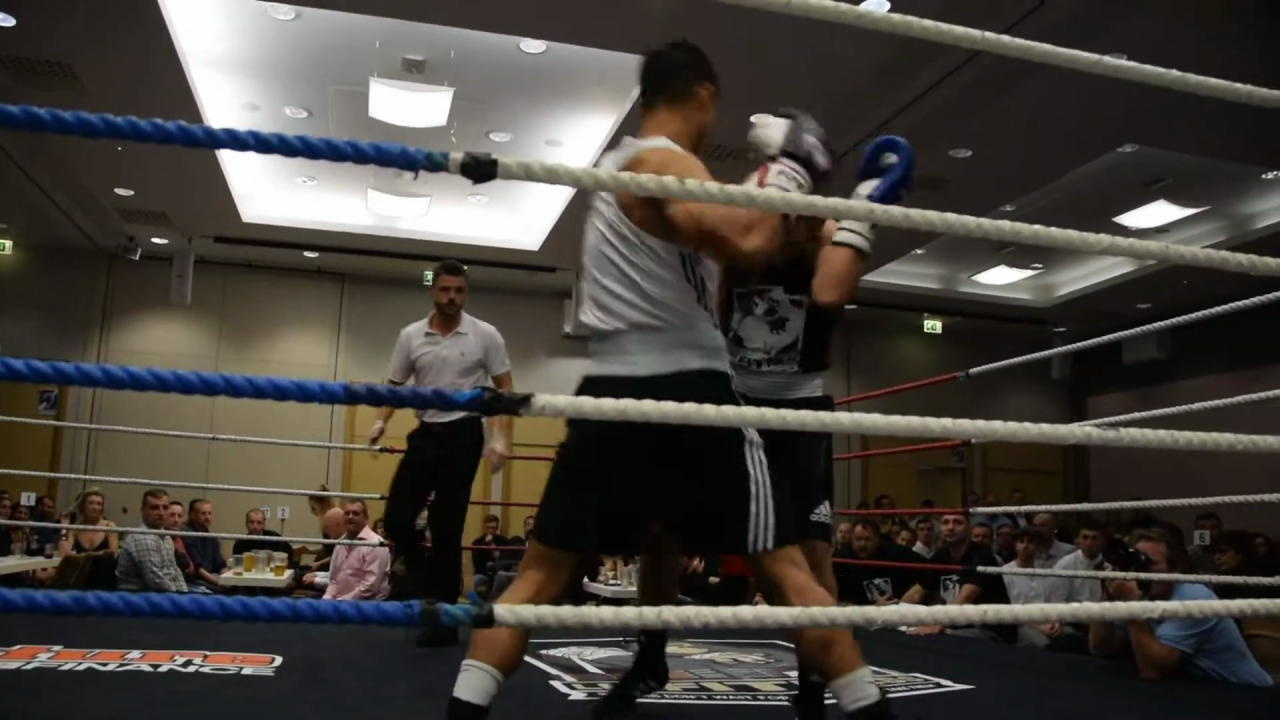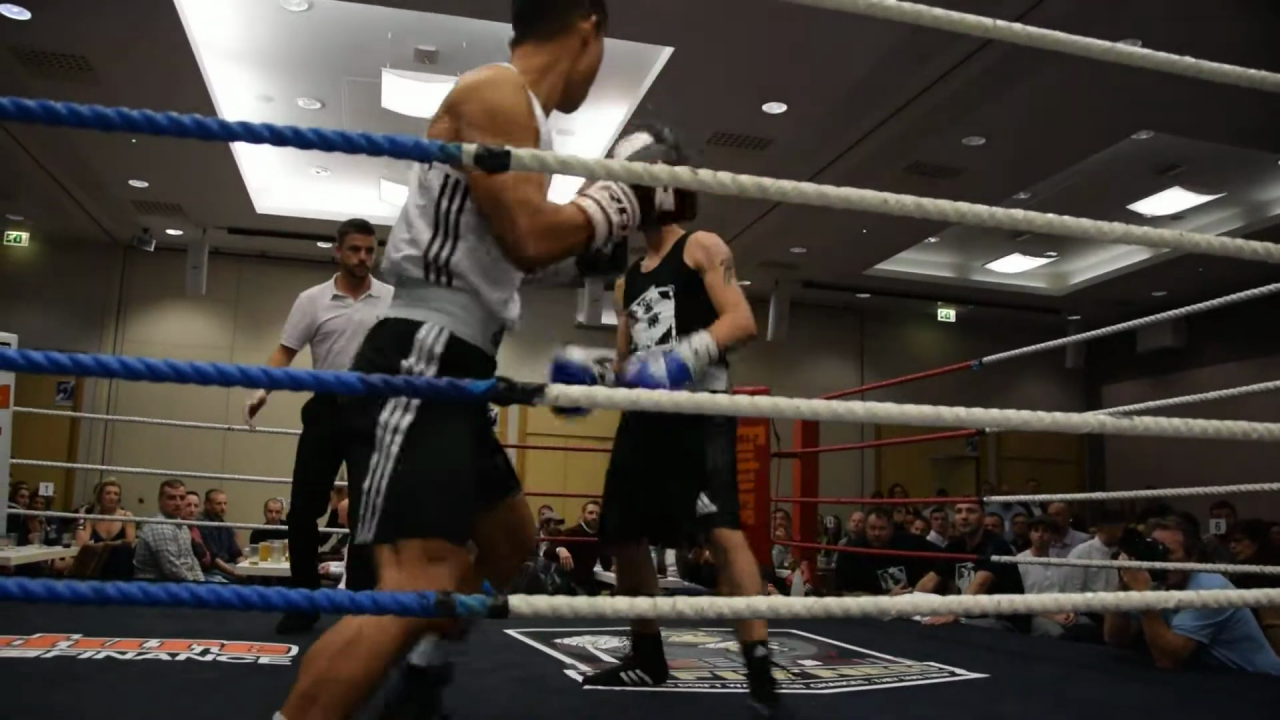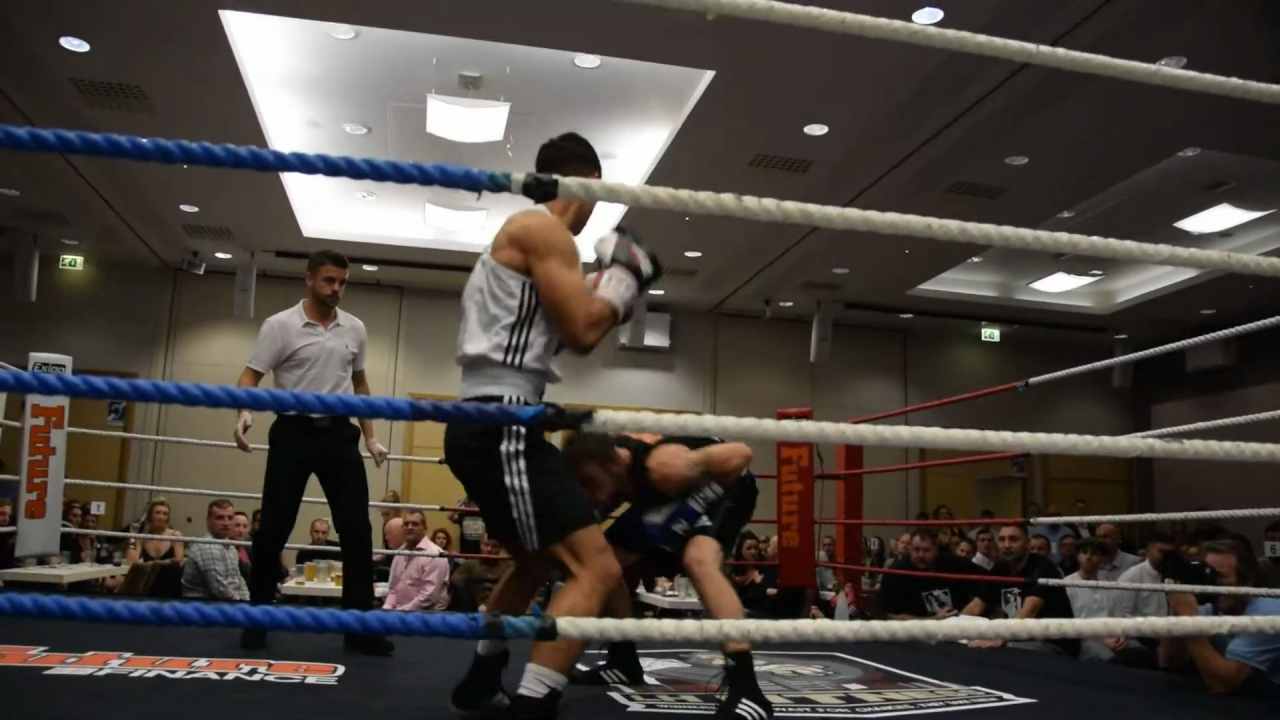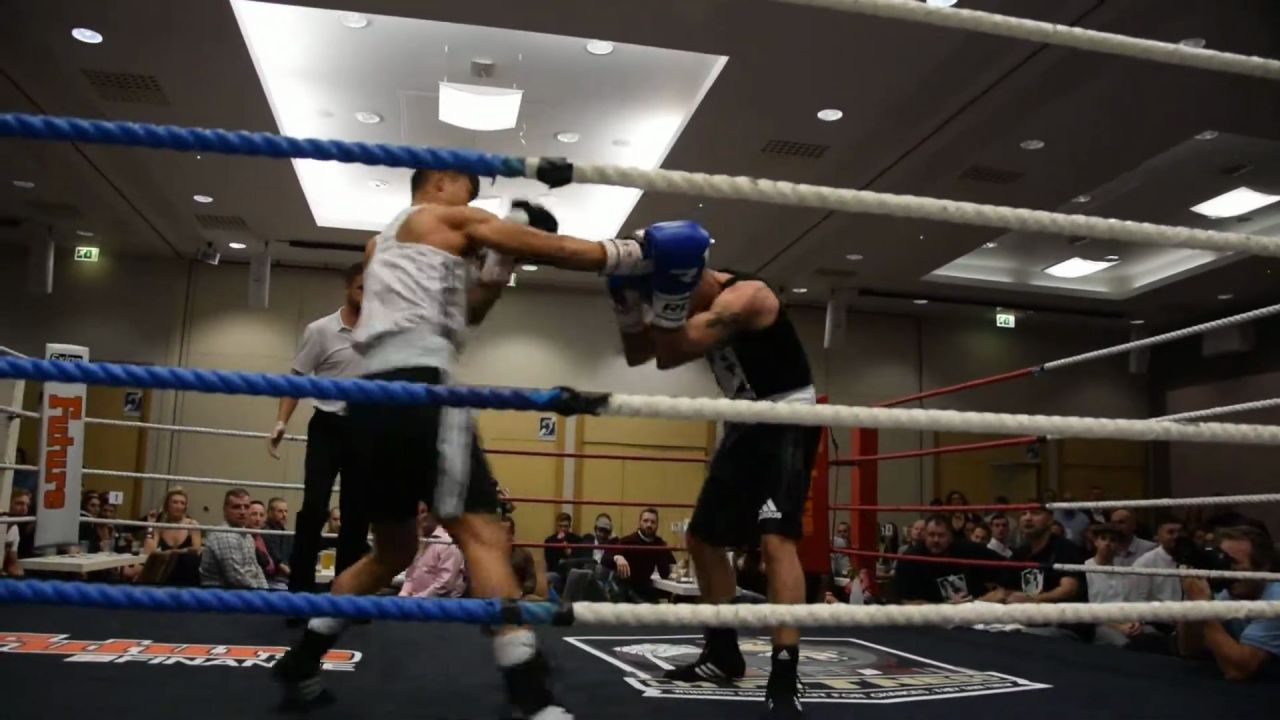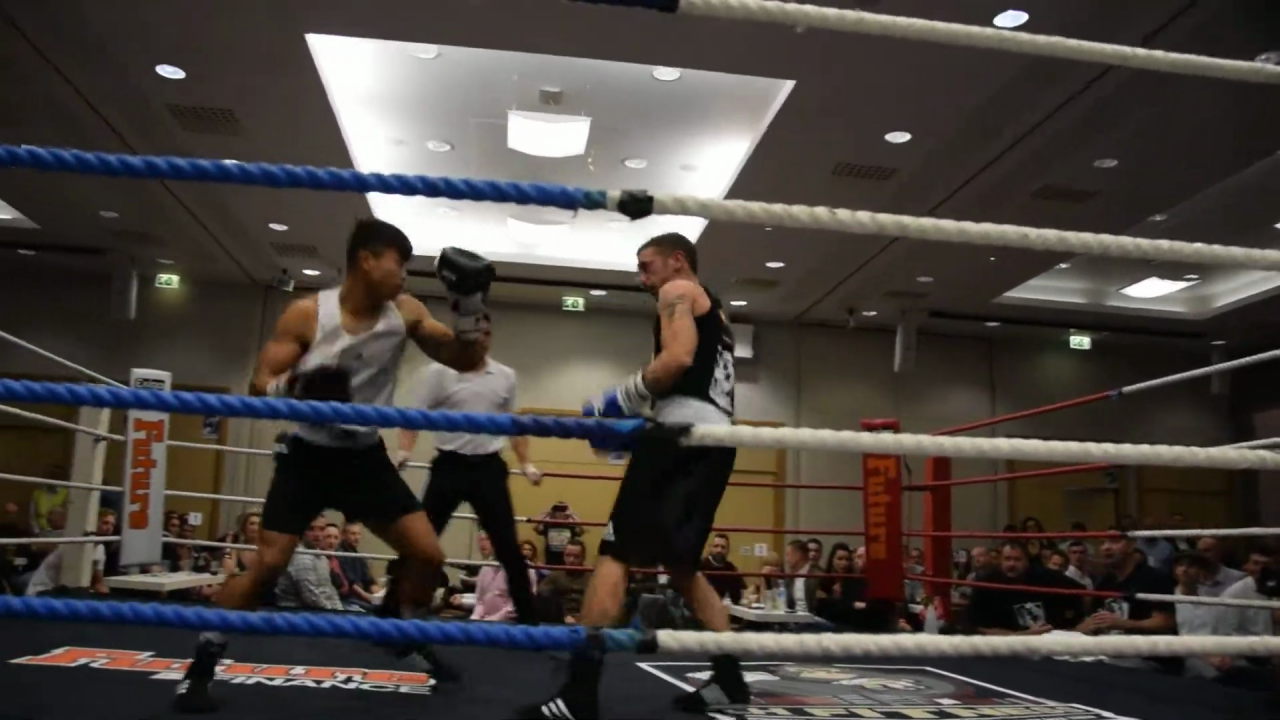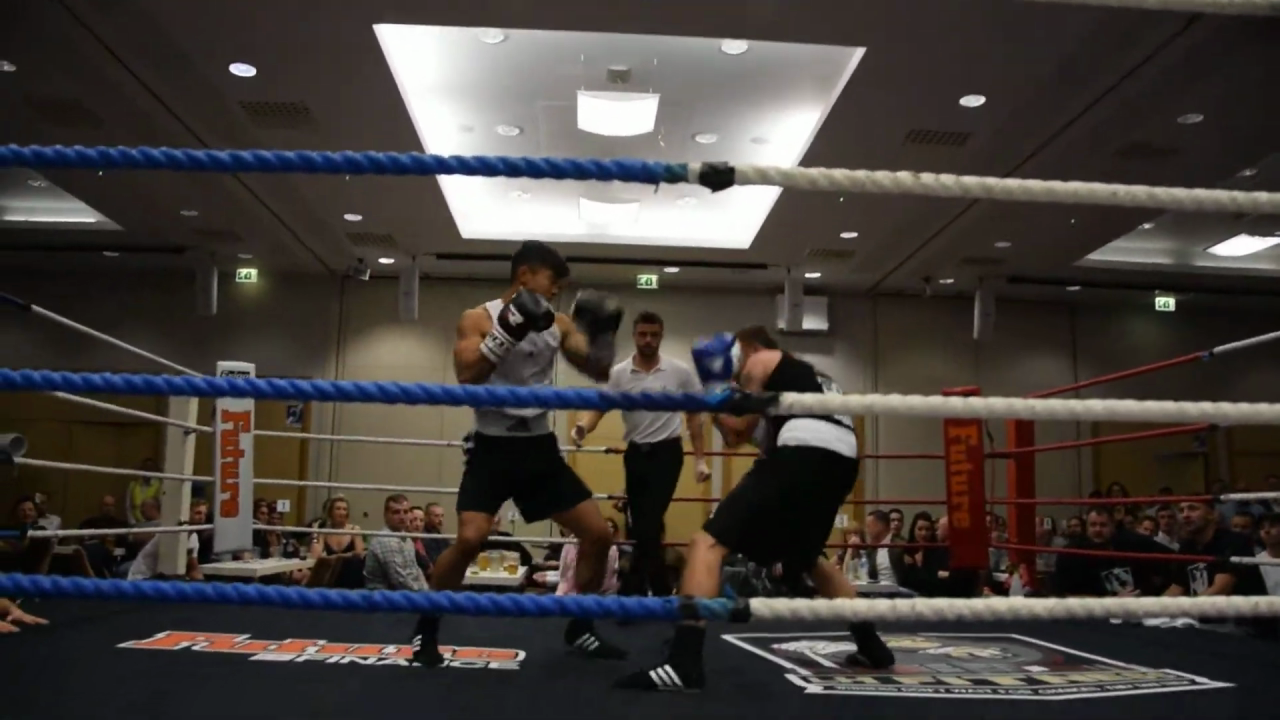
dt=0.7s
person 1, frame 1
left shoulder: (613, 163)
right shoulder: (670, 164)
right elbow: (747, 243)
right wrist: (789, 173)
left hip: (606, 400)
right hip: (689, 393)
left knee: (537, 576)
right knee: (787, 567)
person 1, frame 2
left shoulder: (513, 111)
right shoulder: (496, 93)
right elbow: (532, 241)
right wrist: (624, 196)
left hip: (447, 368)
right hip: (422, 359)
left knee: (511, 544)
right knee: (419, 588)
person 1, frame 3
left shoulder: (534, 236)
right shoulder: (538, 234)
right elbow: (585, 330)
right wrist: (625, 274)
left hip: (493, 431)
right hip: (498, 431)
left knee: (537, 562)
right knee: (595, 571)
person 1, frame 4
left shoulder: (386, 241)
right shoulder: (451, 217)
right elbow: (547, 247)
left wrist: (503, 256)
right wrist: (631, 253)
left hip: (369, 403)
right hip: (416, 392)
left knee: (395, 549)
right knee: (484, 537)
left ankle: (301, 664)
person 1, frame 5
left shoulder: (404, 312)
right shoulder: (307, 314)
left elbow: (467, 358)
right elbow: (261, 382)
left wrist: (471, 296)
right wrist: (298, 388)
left hip: (365, 454)
right hip: (310, 454)
left knee: (429, 556)
right knee: (269, 562)
right ankle: (201, 668)
person 1, frame 6
left shoulder: (558, 323)
right shoulder: (478, 318)
left elbow: (600, 373)
right elbow: (467, 377)
left wrist: (603, 334)
right wrist: (508, 331)
left hip: (539, 446)
right hip: (493, 446)
left knee: (598, 533)
right knee: (470, 538)
left ankle: (580, 629)
right ankle: (427, 632)
person 2, frame 1
left shoulder: (827, 232)
left elbow: (828, 295)
left wrist: (864, 203)
left hip: (796, 408)
left knee: (809, 548)
left ankle: (814, 691)
person 2, frame 2
left shoulder: (702, 247)
right shoulder: (631, 276)
left elbow: (741, 322)
left wrist: (683, 362)
right wrist: (593, 370)
left hip: (695, 400)
right hip: (646, 408)
left knee: (721, 528)
right knee: (623, 540)
right ankle: (646, 659)
person 2, frame 3
left shoulder: (668, 466)
right shoulder: (601, 467)
left elbow: (741, 453)
right elbow: (599, 502)
left wrist: (694, 505)
left hip: (719, 492)
left knee: (700, 559)
left ankle: (746, 691)
right ankle: (623, 661)
person 2, frame 4
left shoulder: (744, 298)
right shoulder: (695, 302)
left elbow: (669, 355)
right elbow: (637, 355)
left wrist: (671, 290)
right wrist: (627, 298)
left hip: (787, 424)
right hip: (745, 426)
left knee: (776, 539)
right knee: (704, 539)
left ankle: (784, 681)
right ankle: (721, 653)
person 2, frame 5
left shoulder: (678, 293)
right shoulder: (716, 318)
left elbow: (679, 359)
left wrist: (626, 399)
right wrist: (645, 413)
left hip: (679, 435)
right hip: (716, 445)
left knee: (615, 556)
right knee: (683, 567)
right ankle: (727, 677)
person 2, frame 6
left shoulder: (762, 360)
right shoulder: (808, 374)
left elbow: (735, 433)
left wrist: (715, 382)
left hip: (805, 455)
right hip: (842, 460)
left knee: (708, 544)
right knee: (806, 557)
left ankle: (685, 662)
right ankle: (870, 645)
person 3, frame 1
left shoulder: (485, 335)
right shoulder: (410, 336)
left elbow: (505, 389)
right elbow: (395, 387)
left wrist: (500, 436)
right wrist: (381, 421)
left hip: (463, 436)
right hip: (425, 435)
left knee: (445, 526)
right knee: (397, 519)
right ankle: (425, 595)
person 3, frame 2
left shoulder: (393, 300)
right shoulder: (311, 300)
right elbow: (285, 352)
right wrist: (262, 391)
right hip: (324, 410)
right knee: (303, 509)
person 3, frame 3
left shoulder: (355, 329)
right shoulder: (279, 325)
right elbow: (250, 376)
left wrist: (370, 436)
right wrist: (244, 412)
left hip: (339, 434)
right hip: (293, 433)
left knee: (357, 527)
right knee: (273, 529)
person 3, frame 4
right shoulder: (319, 331)
right wrist: (281, 422)
right hip: (328, 428)
left knee: (356, 516)
right knee: (314, 508)
right ankle: (298, 589)
person 3, frame 5
left shoulder: (505, 376)
right shoulder: (439, 373)
left wrist: (526, 464)
right wrist: (403, 451)
left hip: (489, 467)
right hip: (450, 466)
left knee: (508, 547)
left ankle: (529, 621)
person 3, frame 6
left shoulder: (680, 372)
right shoulder: (618, 374)
left elbow: (694, 417)
right elbow: (598, 409)
left wrist: (700, 459)
right wrist: (583, 427)
left hip: (666, 454)
right hip: (636, 455)
left knee: (649, 524)
right knee: (642, 527)
left ankle: (632, 594)
right ankle: (662, 593)
